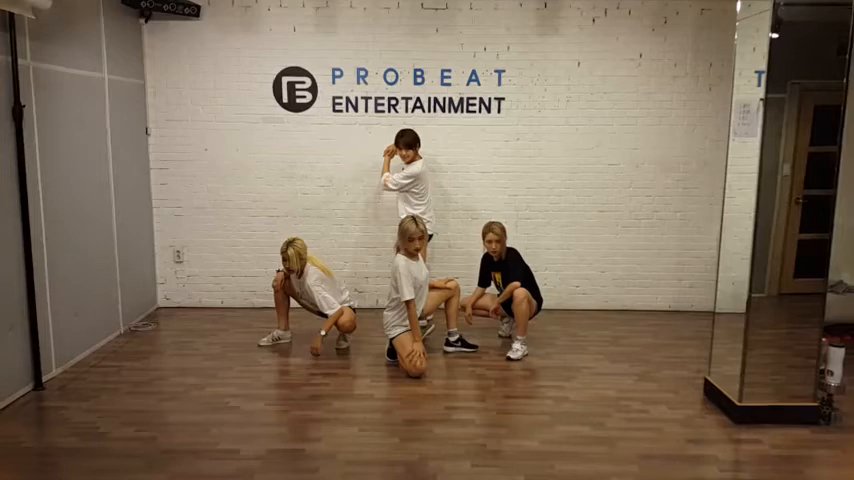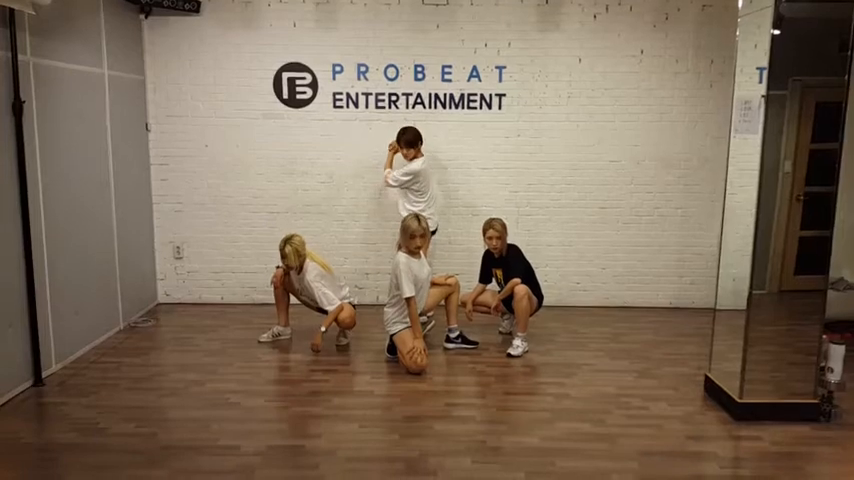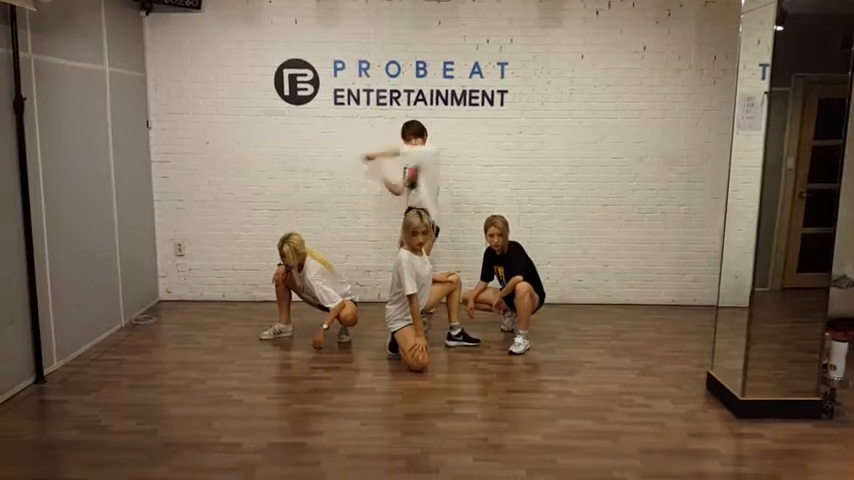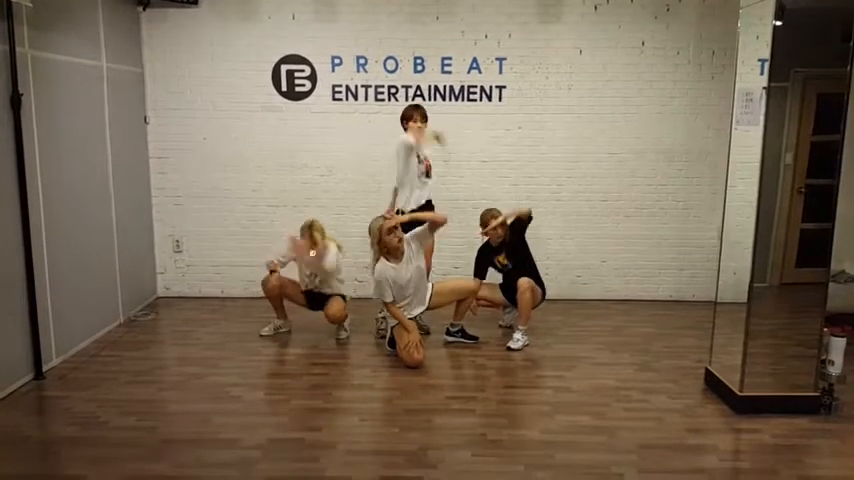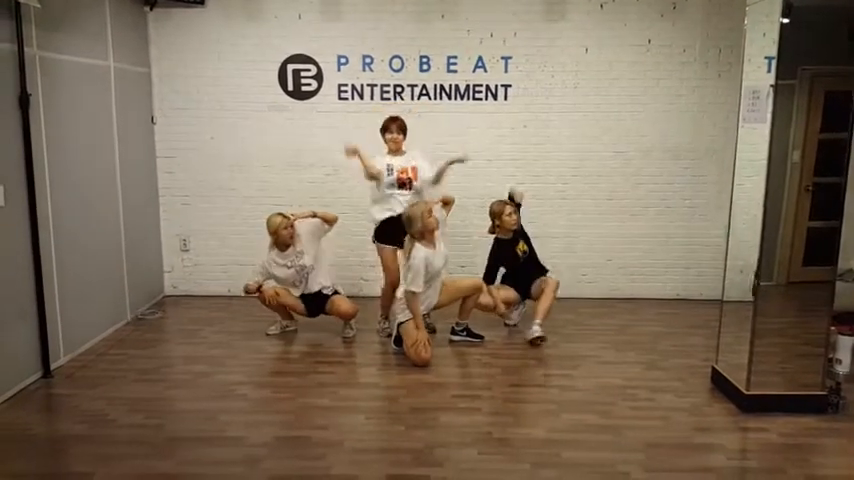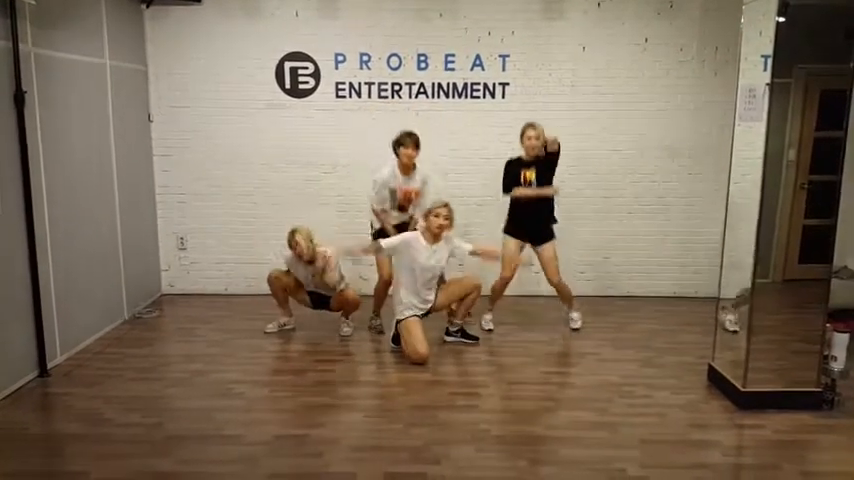
dt=0.7s
person 1, frame 1
left shoulder: (414, 171)
right shoulder: (414, 164)
left elbow: (386, 183)
left wrist: (387, 159)
right wrist: (391, 153)
left ankle: (424, 320)
person 1, frame 2
left shoulder: (415, 168)
right shoulder: (419, 161)
left elbow: (389, 178)
left wrist: (390, 155)
right wrist: (395, 151)
left ankle: (424, 315)
right ankle: (424, 311)
person 1, frame 3
left shoulder: (430, 154)
right shoulder: (409, 163)
left elbow: (403, 152)
right elbow: (401, 190)
left wrist: (377, 155)
right wrist: (386, 183)
left hip: (427, 214)
right hip: (413, 212)
person 1, frame 4
left shoulder: (419, 147)
right shoulder: (404, 141)
right elbow: (414, 141)
left wrist: (393, 205)
right wrist: (433, 136)
left hip: (426, 208)
right hip: (408, 210)
left knee: (425, 268)
right ankle: (383, 315)
person 1, frame 5
left shoulder: (416, 159)
right shoulder: (379, 161)
left elbow: (433, 179)
right elbow: (372, 176)
left wrist: (446, 164)
right wrist: (359, 154)
right hip: (387, 222)
right knee: (392, 280)
left ankle: (422, 315)
right ankle: (384, 319)
person 1, frame 6
left shoulder: (422, 177)
right shoulder: (386, 176)
left elbow: (417, 210)
right elbow: (377, 208)
right wrist: (393, 234)
left hip: (407, 227)
right hip: (385, 229)
right knee: (386, 277)
right ankle: (375, 316)
person 2, frame 1
left shoulder: (416, 254)
right shoulder: (401, 264)
right elbow: (410, 305)
left wrist: (434, 284)
right wrist: (417, 340)
left hip: (417, 308)
right hip: (399, 321)
left knee: (453, 287)
right knee: (417, 369)
left ankle: (452, 339)
right ankle: (397, 347)
person 2, frame 2
left shoulder: (418, 252)
right shoulder: (402, 262)
right elbow: (410, 302)
left wrist: (434, 280)
right wrist: (418, 337)
right hip: (399, 317)
left knee: (453, 283)
right knee: (418, 365)
left ankle: (453, 335)
right ankle: (398, 344)
person 2, frame 3
left shoulder: (420, 250)
right shoulder: (405, 259)
right elbow: (412, 300)
left wrist: (435, 278)
right wrist: (420, 335)
left hip: (419, 304)
right hip: (402, 316)
left knee: (454, 280)
right knee: (419, 363)
left ankle: (455, 333)
right ankle: (398, 341)
person 2, frame 4
left shoulder: (412, 240)
right shoulder: (382, 270)
left elbow: (442, 220)
right elbow: (390, 305)
left wrist: (408, 217)
right wrist: (411, 330)
left hip: (425, 295)
right hip: (403, 312)
left knee: (472, 286)
right knee: (414, 360)
left ankle: (454, 330)
right ankle: (396, 336)
person 2, frame 5
left shoulder: (435, 230)
right shoulder: (419, 256)
left elbow: (450, 201)
right elbow: (411, 295)
left wrist: (439, 200)
right wrist: (421, 329)
left hip: (433, 294)
right hip: (410, 308)
left knee: (477, 285)
right knee: (422, 358)
left ankle: (459, 329)
right ankle: (403, 332)
person 2, frame 6
left shoulder: (448, 241)
right shoulder: (409, 239)
left elbow: (475, 251)
right elbow: (378, 247)
left wrist: (503, 256)
right wrist: (361, 250)
left hip: (431, 298)
right hip: (408, 305)
left knee: (474, 284)
right knee: (419, 356)
left ankle: (455, 329)
right ankle: (401, 330)
person 3, frame 1
left shoulder: (512, 256)
right shoulder: (487, 258)
left elbow: (516, 284)
right elbow: (482, 286)
left wrist: (497, 302)
right wrist: (469, 305)
left hip: (530, 303)
right hip: (506, 302)
left knee: (520, 293)
right knee: (465, 303)
left ankle: (521, 344)
right ankle: (506, 319)
person 3, frame 2
left shoulder: (513, 252)
right shoulder: (488, 255)
left elbow: (516, 280)
right elbow: (483, 283)
left wrist: (497, 299)
right wrist: (470, 301)
left hip: (530, 300)
right hip: (507, 298)
left knee: (520, 290)
right knee: (465, 299)
left ankle: (521, 340)
right ankle: (507, 316)
person 3, frame 3
left shoulder: (515, 250)
right shoulder: (489, 252)
left elbow: (518, 278)
right elbow: (484, 280)
left wrist: (499, 296)
right wrist: (472, 299)
left hip: (532, 297)
right hip: (508, 295)
left knee: (522, 287)
right knee: (466, 296)
left ankle: (523, 338)
right ankle: (509, 314)
person 3, frame 4
left shoulder: (513, 234)
right shoulder: (484, 250)
left elbow: (527, 212)
right elbow: (479, 277)
left wrist: (503, 218)
left hip: (532, 290)
right hip: (508, 290)
left knee: (523, 282)
left ankle: (522, 334)
right ankle: (509, 308)
person 3, frame 5
left shoulder: (516, 226)
right shoulder: (498, 249)
left elbow: (515, 195)
right elbow: (488, 280)
left wrist: (514, 195)
right wrist: (498, 303)
left hip: (536, 281)
right hip: (513, 286)
left knee: (552, 282)
right knee: (482, 302)
left ankle: (536, 327)
right ankle: (516, 305)
person 3, frame 6
left shoulder: (547, 161)
right shoulder: (513, 165)
left elbow: (554, 145)
right elbow: (513, 192)
right wrist: (543, 192)
left hip: (543, 229)
right hip: (516, 228)
left knee: (554, 280)
right knee: (506, 276)
left ankle: (572, 310)
right ankle: (488, 312)
person 4, frame 1
left shoulder: (312, 280)
right shoulder: (297, 265)
left elbow: (336, 310)
right elbow: (287, 270)
left wrist: (320, 336)
right wrist: (281, 273)
left hip: (340, 306)
right hip: (319, 302)
left knee: (346, 324)
right knee: (280, 284)
left ankle: (344, 334)
right ankle: (283, 331)
person 4, frame 2
left shoulder: (311, 277)
right shoulder: (297, 261)
left elbow: (336, 306)
right elbow: (286, 266)
left wrist: (320, 332)
right wrist: (280, 269)
left hip: (340, 302)
right hip: (318, 299)
left knee: (346, 320)
right knee: (279, 280)
left ankle: (343, 330)
right ankle: (283, 328)
person 4, frame 3
left shoulder: (312, 275)
right shoulder: (300, 258)
left elbow: (338, 303)
right elbow: (287, 264)
left wrist: (322, 329)
right wrist: (282, 266)
left hip: (342, 299)
right hip: (320, 296)
left knee: (348, 317)
right knee: (281, 277)
left ankle: (345, 328)
right ankle: (284, 325)
person 4, frame 4
left shoulder: (331, 248)
right shoulder: (297, 247)
left elbow: (329, 269)
right elbow: (273, 262)
left wrist: (310, 253)
right wrist: (274, 272)
left hip: (331, 294)
right hip: (308, 293)
left knee: (334, 315)
right knee: (269, 283)
left ankle: (342, 322)
right ankle: (282, 321)
person 4, frame 5
left shoulder: (306, 235)
right shoulder: (270, 261)
left elbow: (333, 219)
right elbow: (248, 287)
left wrist: (311, 214)
right wrist: (261, 288)
left hip: (325, 294)
right hip: (302, 301)
left knee: (348, 311)
right knee: (265, 295)
left ankle: (348, 321)
right ankle: (287, 320)
person 4, frame 6
left shoulder: (328, 255)
right shoulder: (292, 260)
left elbow: (332, 286)
left wrist: (322, 268)
right wrist: (289, 274)
left hip: (332, 296)
right hip: (310, 296)
left knee: (352, 297)
right knee: (274, 276)
left ankle: (345, 319)
right ankle: (287, 318)
